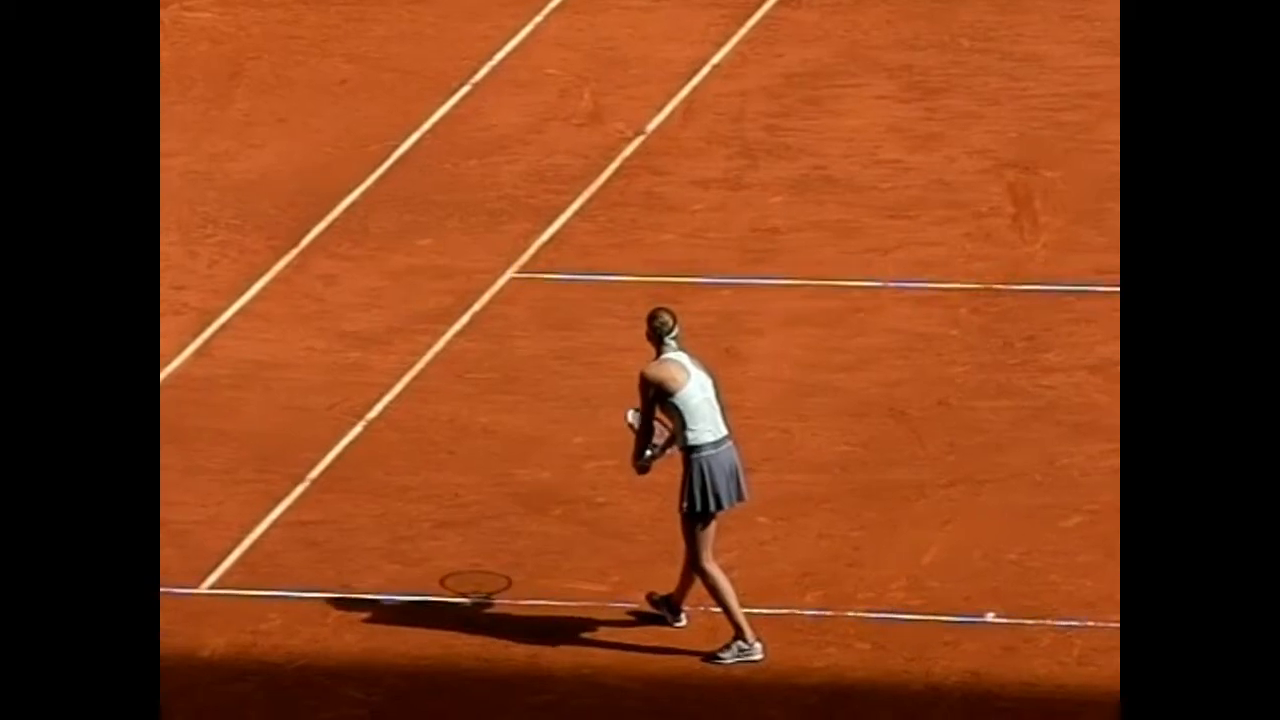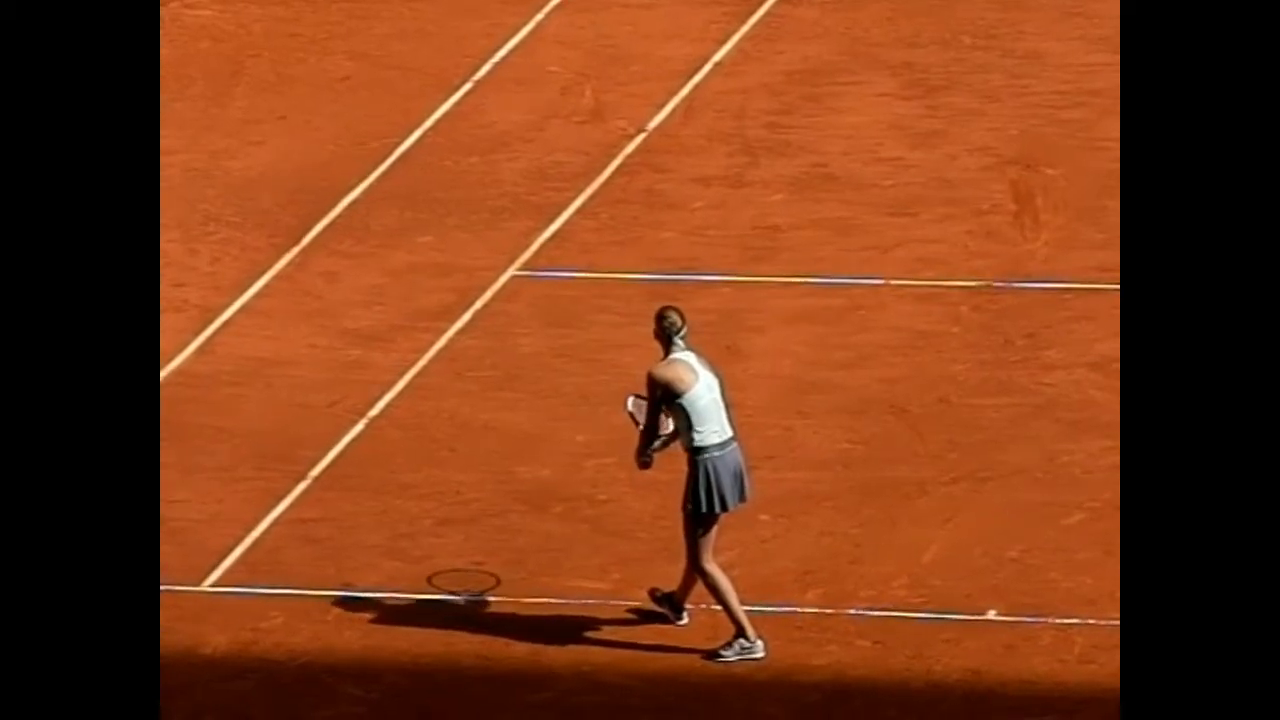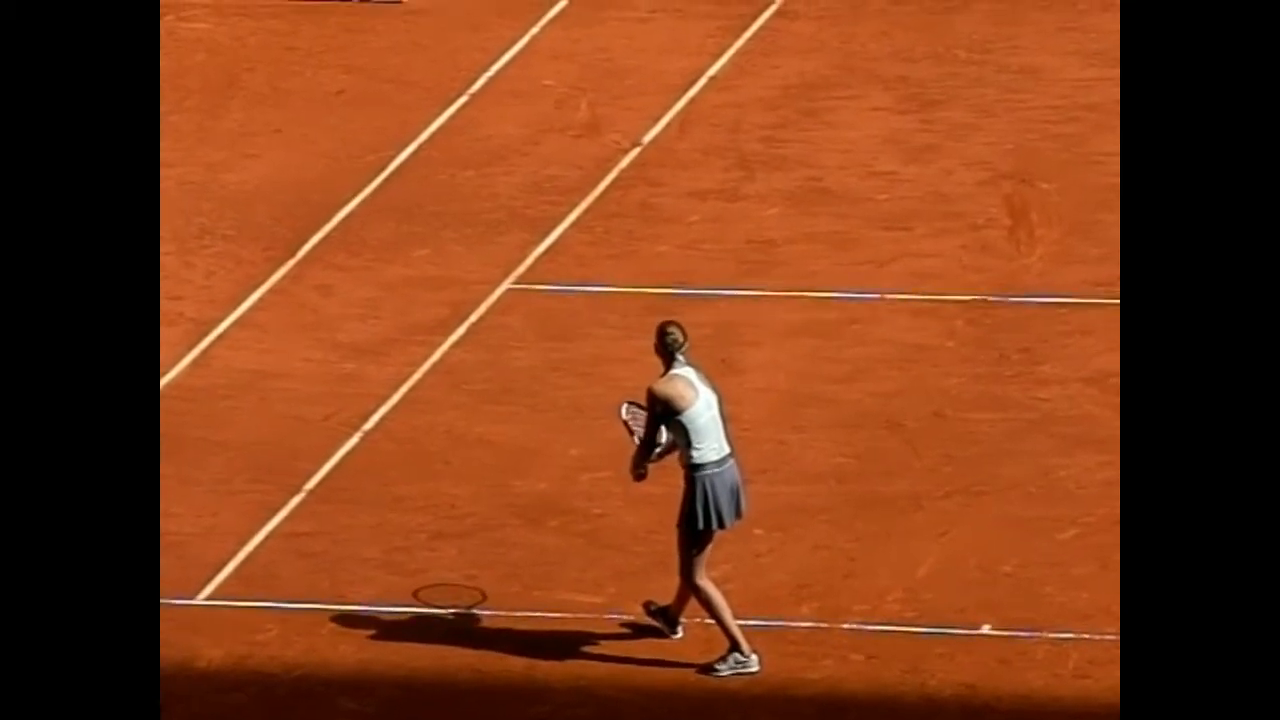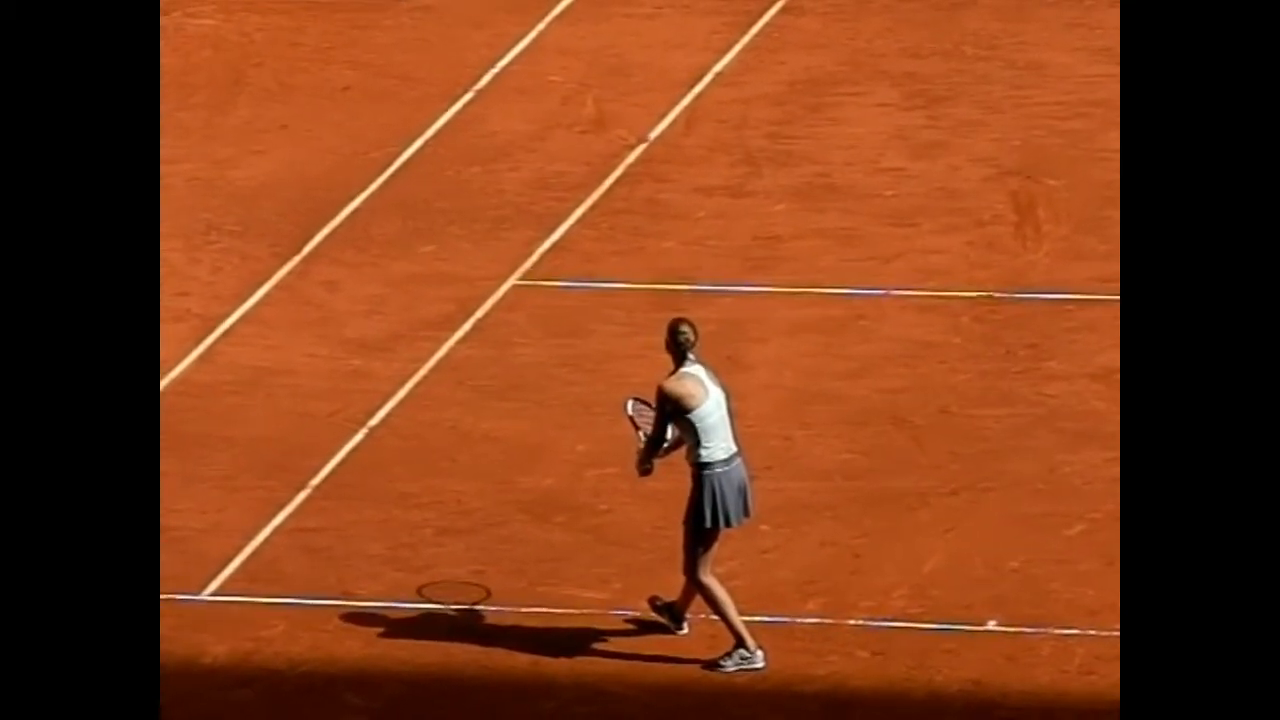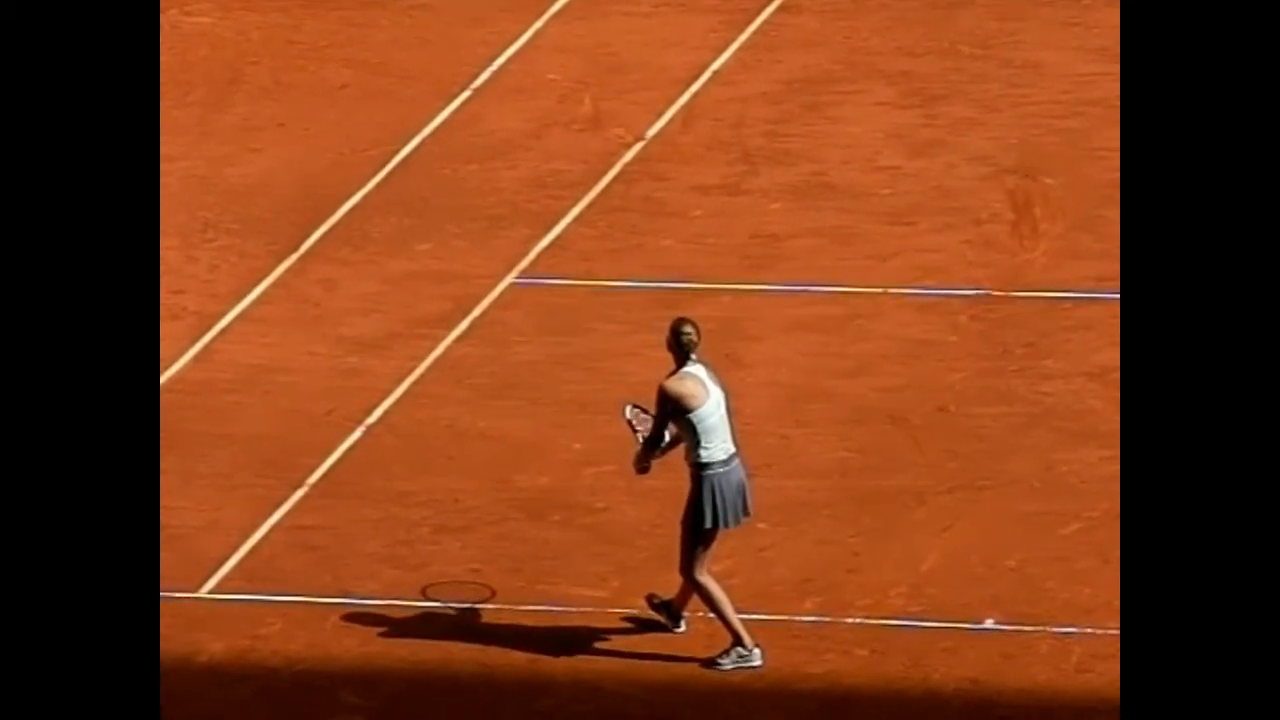
dt=1s
person 1, frame 1
left shoulder: (653, 373)
right shoulder: (692, 363)
left elbow: (646, 426)
left wrist: (638, 459)
right wrist: (659, 452)
left hip: (704, 463)
right hip: (723, 453)
left knee: (701, 561)
right knee: (694, 539)
left ankle: (747, 641)
right ankle: (674, 604)
person 1, frame 2
left shoulder: (660, 373)
right shoulder: (699, 361)
left elbow: (651, 427)
left wrist: (641, 454)
right wrist: (662, 445)
left hip: (709, 464)
right hip: (728, 454)
left knee: (701, 561)
right knee: (696, 541)
left ankle: (748, 639)
right ankle: (677, 602)
person 1, frame 3
left shoulder: (660, 389)
right shoulder: (697, 377)
left elbow: (648, 443)
left wrist: (637, 466)
right wrist: (657, 456)
left hip: (706, 480)
right hip: (724, 471)
left knee: (694, 576)
right knee: (692, 557)
left ankle: (743, 653)
right ankle: (672, 616)
person 1, frame 4
left shoulder: (671, 387)
right shoulder: (706, 374)
left elbow: (657, 440)
left wrist: (643, 461)
right wrist: (661, 453)
left hip: (713, 479)
right hip: (731, 469)
left knee: (698, 572)
right knee: (698, 554)
left ankle: (748, 650)
right ankle: (678, 612)
person 1, frame 5
left shoulder: (672, 387)
right shoulder: (706, 374)
left elbow: (656, 438)
left wrist: (640, 459)
right wrist: (658, 453)
left hip: (712, 479)
right hip: (730, 470)
left knee: (694, 571)
right knee: (696, 553)
left ankle: (746, 648)
right ankle: (675, 610)
